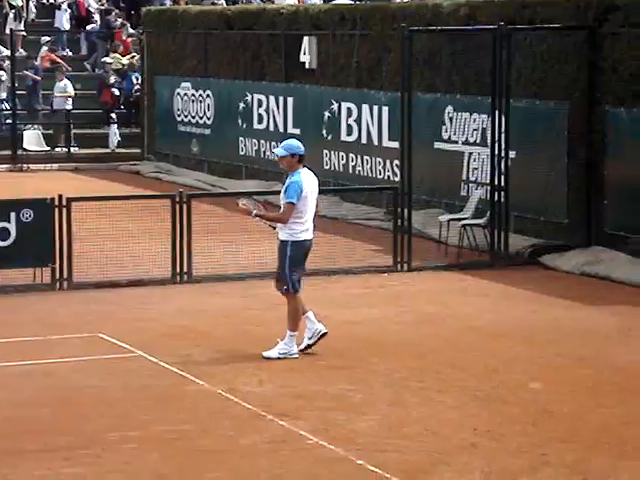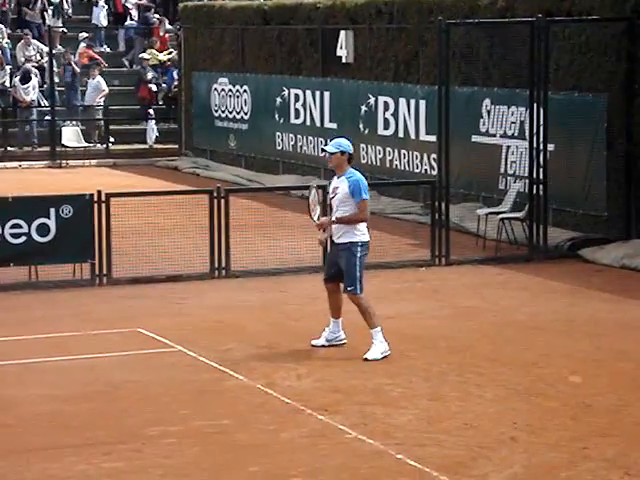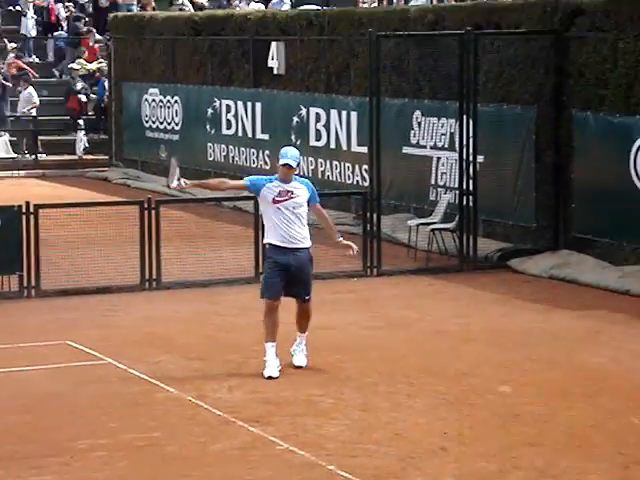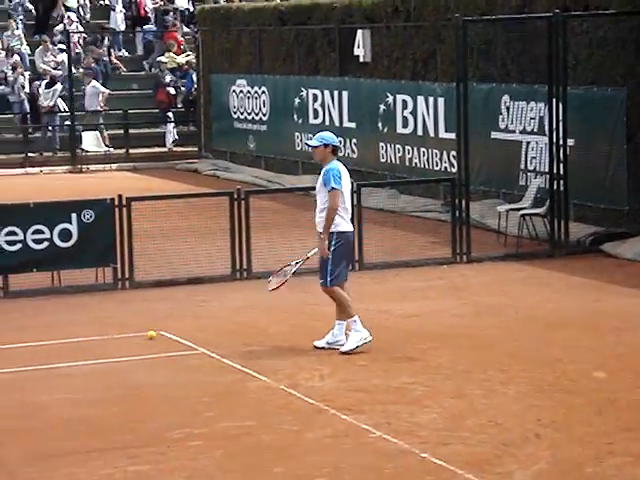
dt=1s
person 1, frame 1
left shoulder: (294, 182)
right shoulder: (309, 176)
left elbow: (283, 218)
right elbow: (313, 209)
left wrist: (255, 213)
left hip: (293, 241)
right hip: (302, 238)
left knee: (291, 292)
right knee: (286, 287)
left ankle: (289, 345)
right ankle: (313, 326)
person 1, frame 2
left shoulder: (355, 180)
right shoulder: (334, 180)
left elbow: (364, 215)
left wrist: (332, 221)
right wrist: (327, 231)
left hip: (354, 244)
right hip: (338, 242)
left knee: (354, 294)
right knee: (330, 285)
left ankle: (379, 342)
right ankle: (335, 332)
person 1, frame 3
left shoulder: (306, 186)
right shoulder: (262, 183)
left elbow: (320, 214)
right elbow: (227, 184)
left wrist: (339, 239)
right wrist: (193, 183)
left hip: (301, 252)
right hip: (276, 252)
left knee: (304, 304)
right knee: (271, 304)
left ankle: (299, 346)
right ankle: (271, 359)
person 1, frame 4
left shoulder: (331, 170)
right shoulder: (336, 169)
left elbow: (334, 206)
left wrist: (323, 236)
left hip: (335, 234)
right hip: (338, 233)
left knee: (330, 285)
right knee: (335, 285)
left ankle: (358, 330)
right ankle: (338, 335)
